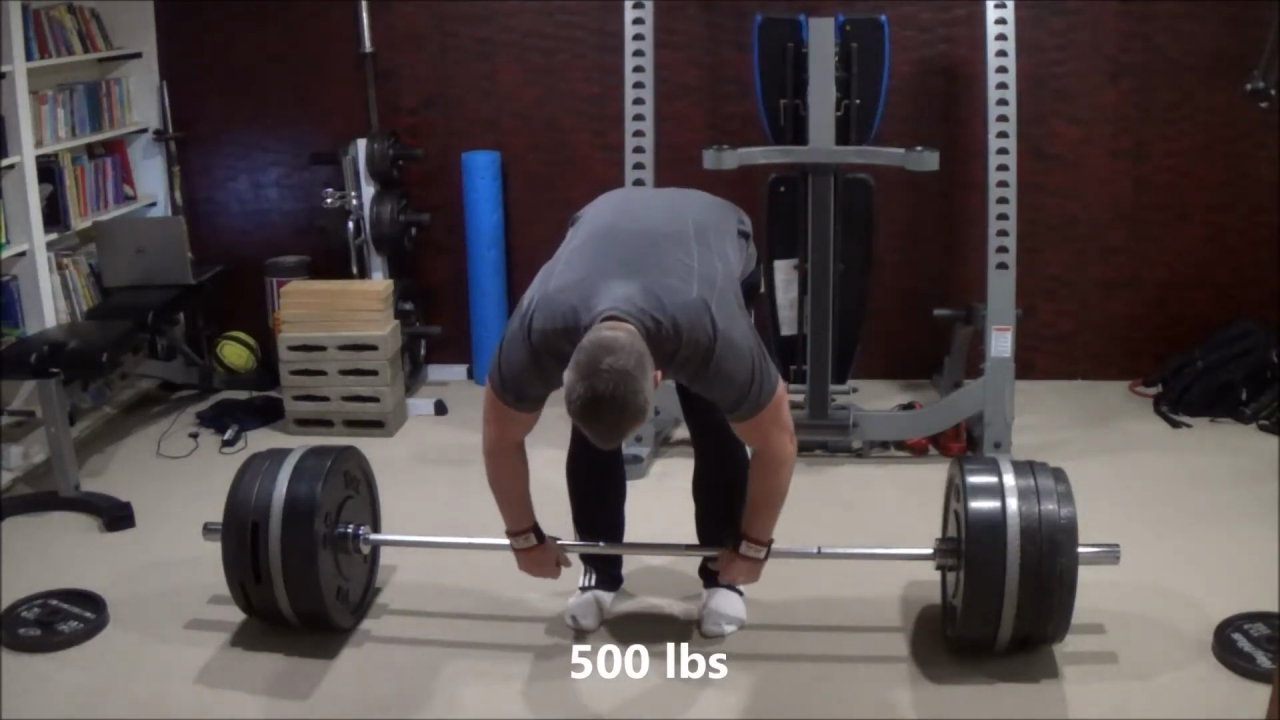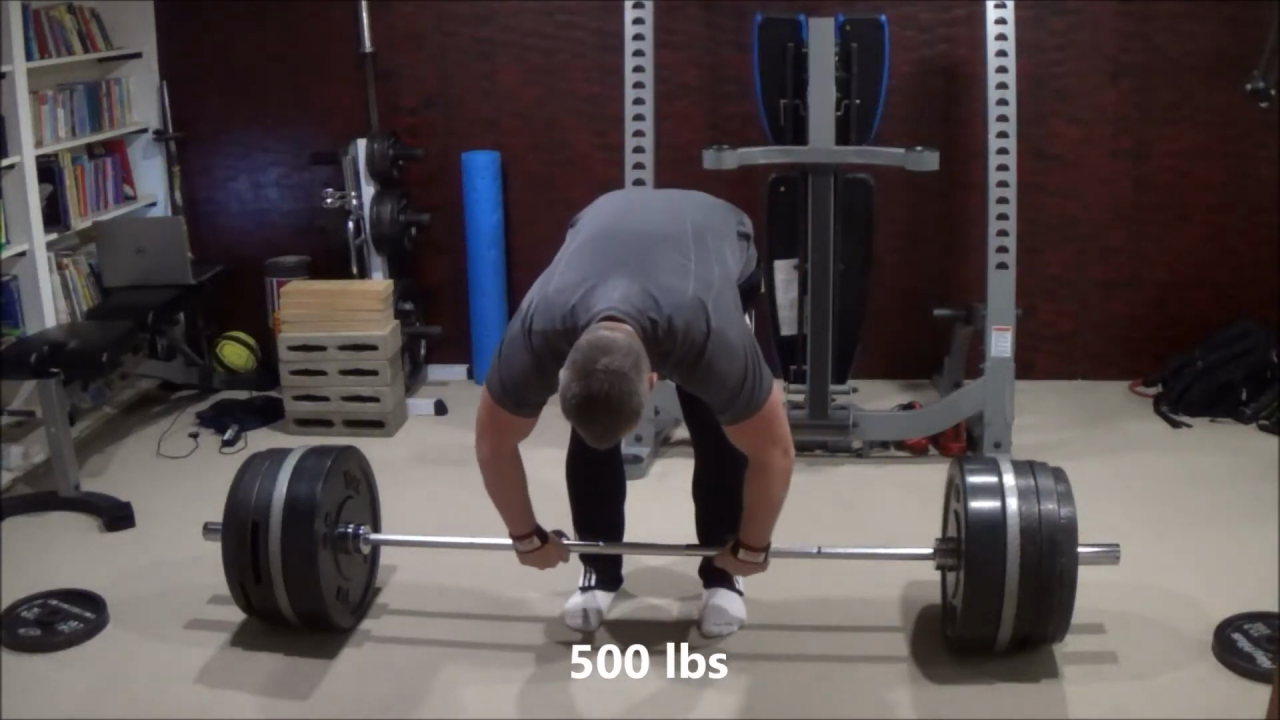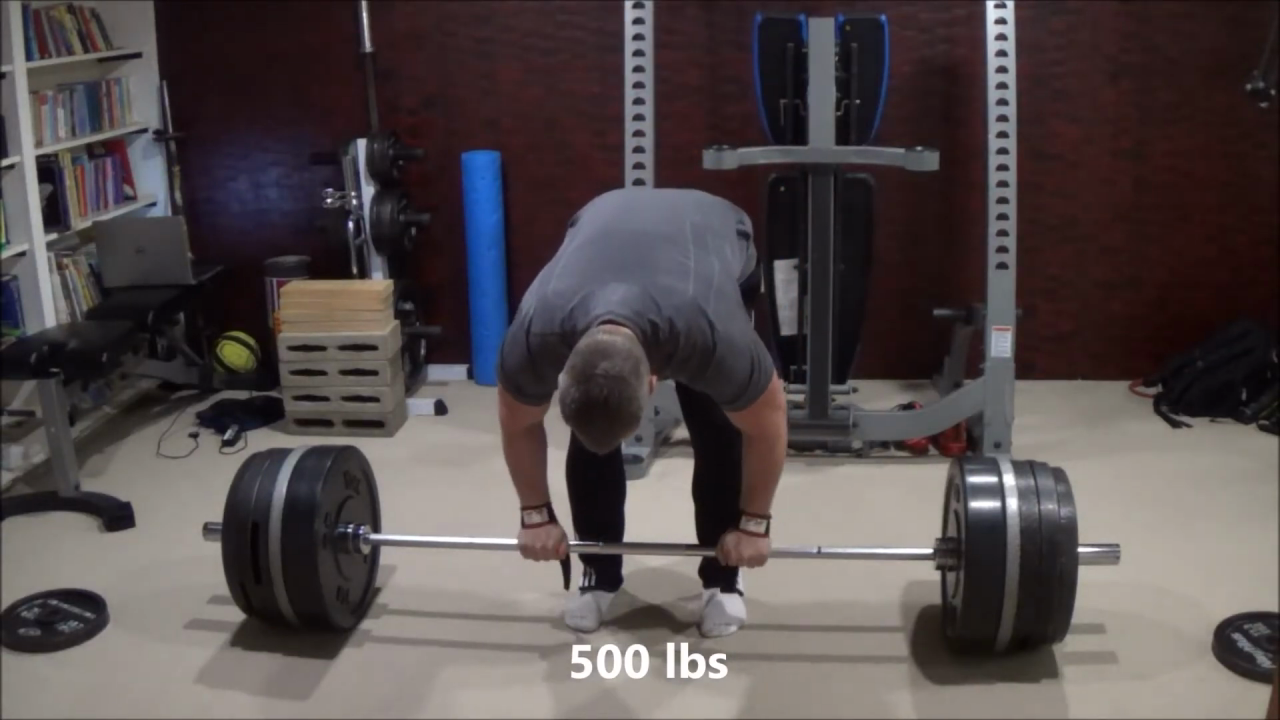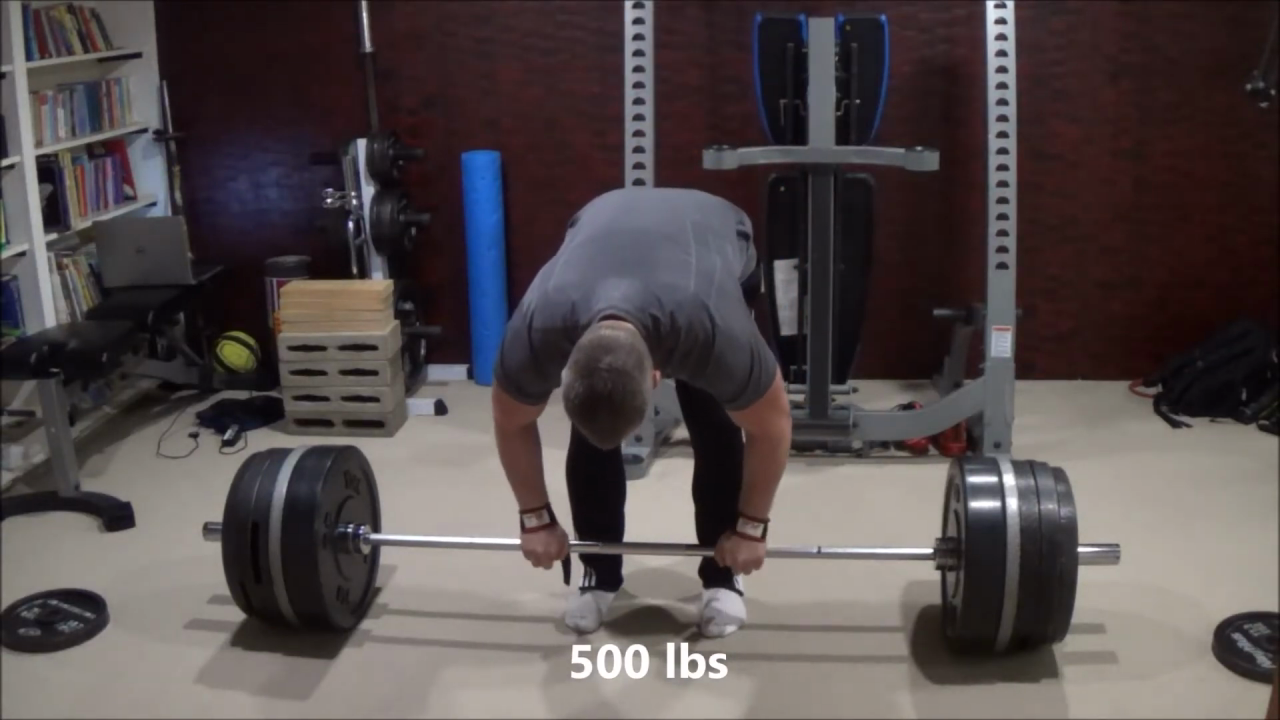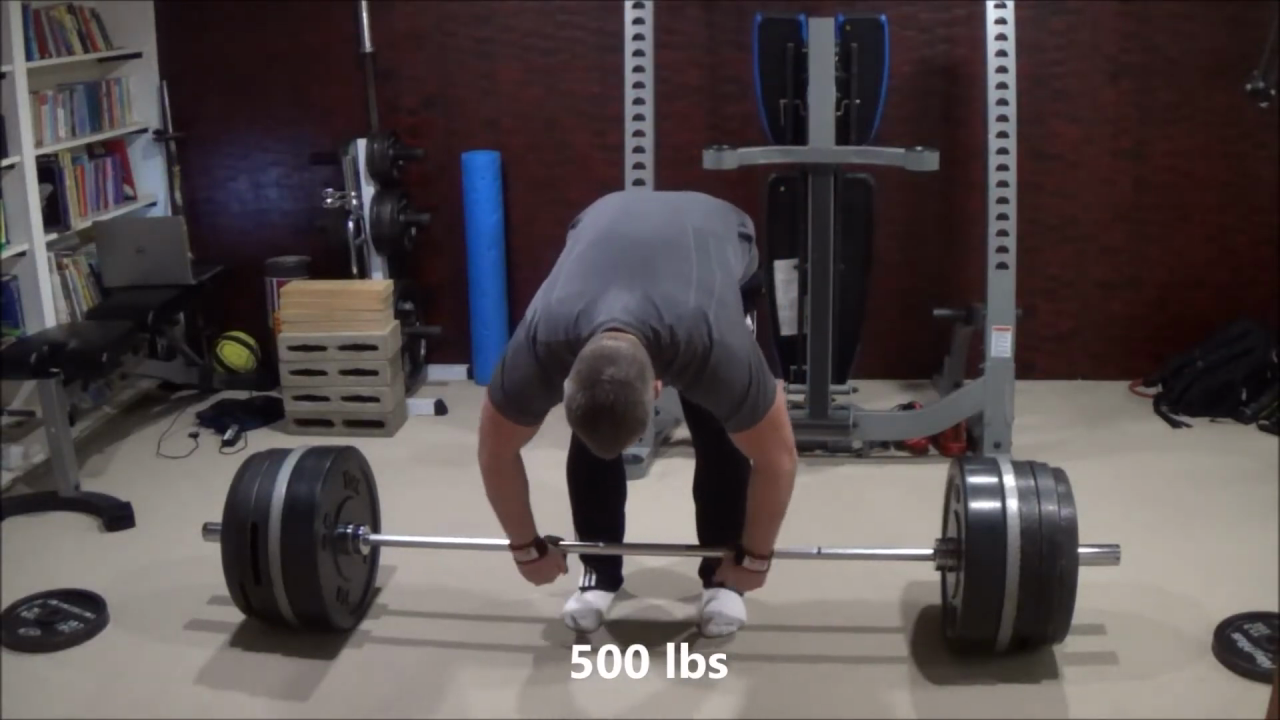
dt=0.3s
person 1, frame 1
left shoulder: (716, 338)
right shoulder: (536, 334)
left elbow: (775, 444)
right elbow: (501, 439)
left wrist: (752, 548)
right wrist: (524, 539)
left knee: (716, 428)
right knee: (588, 436)
left ankle: (719, 576)
right ankle: (599, 570)
person 1, frame 2
left shoulder: (712, 341)
right shoulder: (536, 336)
left elbow: (772, 451)
right elbow: (495, 444)
left wrist: (750, 551)
right wrist: (528, 537)
left knee: (715, 429)
right knee: (588, 437)
left ankle: (721, 575)
right ankle: (599, 569)
person 1, frame 3
left shoulder: (714, 338)
right shoulder: (535, 335)
left elbow: (768, 425)
right elbow: (519, 424)
left wrist: (753, 523)
right wrist: (536, 515)
left knee: (716, 427)
right knee: (587, 435)
left ankle: (721, 573)
right ankle: (598, 569)
person 1, frame 4
left shoulder: (716, 335)
right shoulder: (536, 333)
left elbow: (772, 428)
right elbow: (511, 424)
left wrist: (749, 527)
right wrist: (536, 519)
left knee: (715, 428)
right knee: (588, 434)
left ankle: (720, 575)
right ankle: (599, 570)
person 1, frame 5
left shoulder: (716, 349)
right shoulder: (540, 347)
left elbow: (776, 458)
right elbow: (496, 452)
left wrist: (753, 559)
right wrist: (527, 548)
left knee: (718, 431)
right knee: (589, 438)
left ankle: (719, 574)
right ankle: (600, 569)
